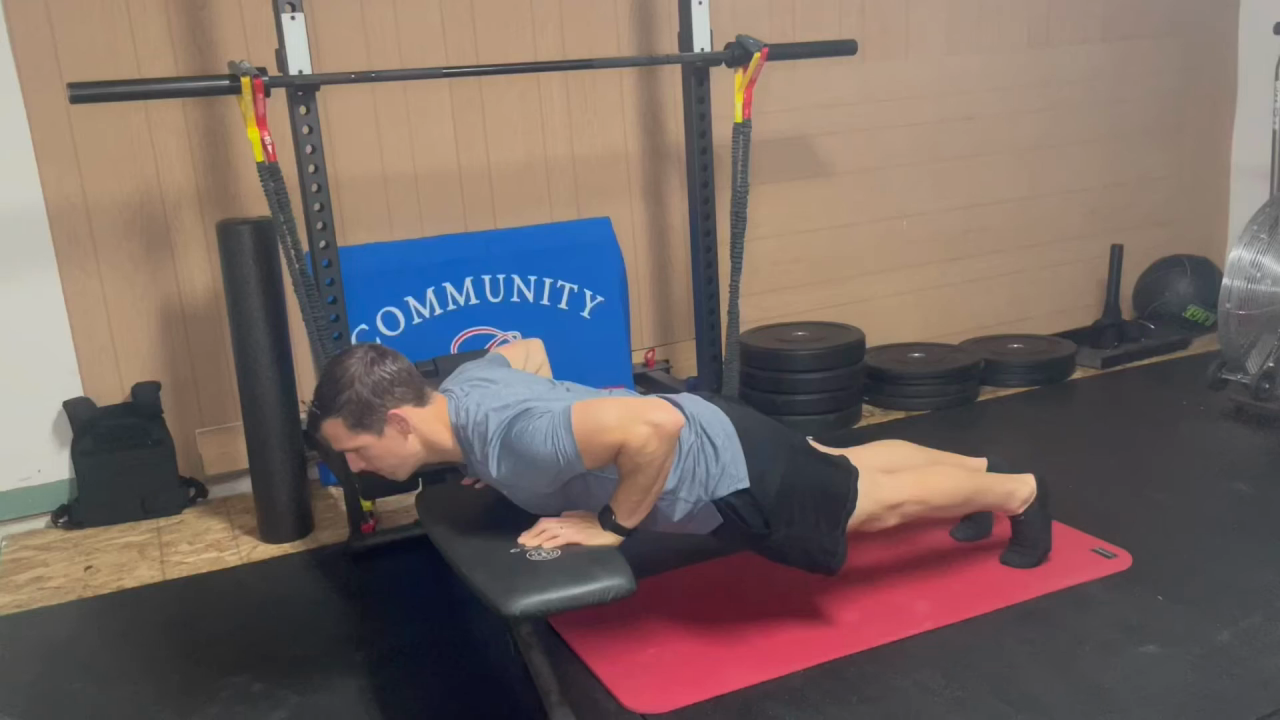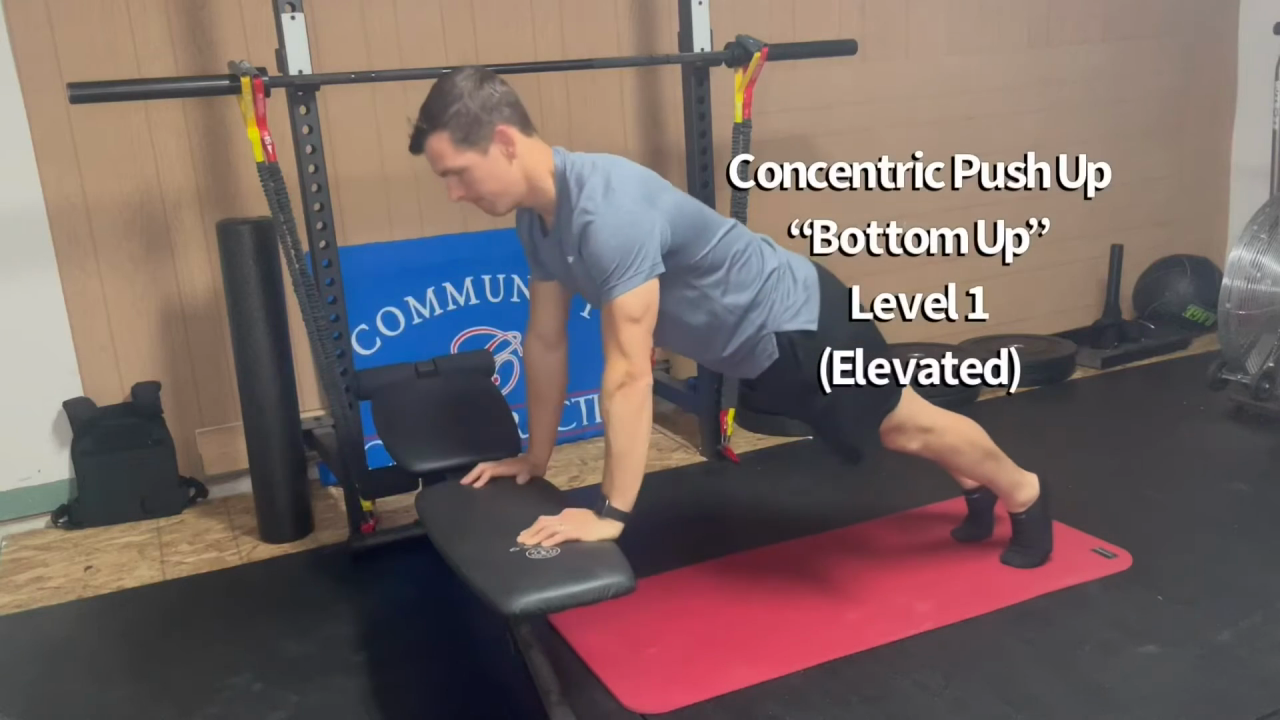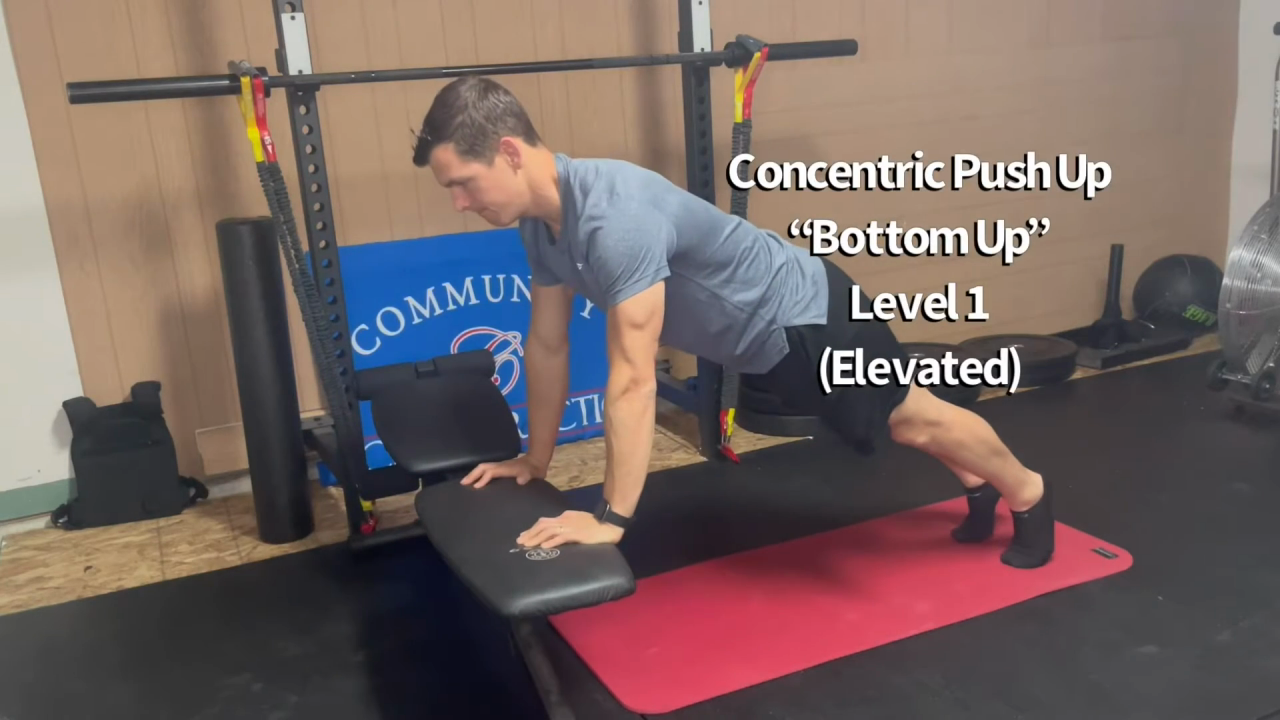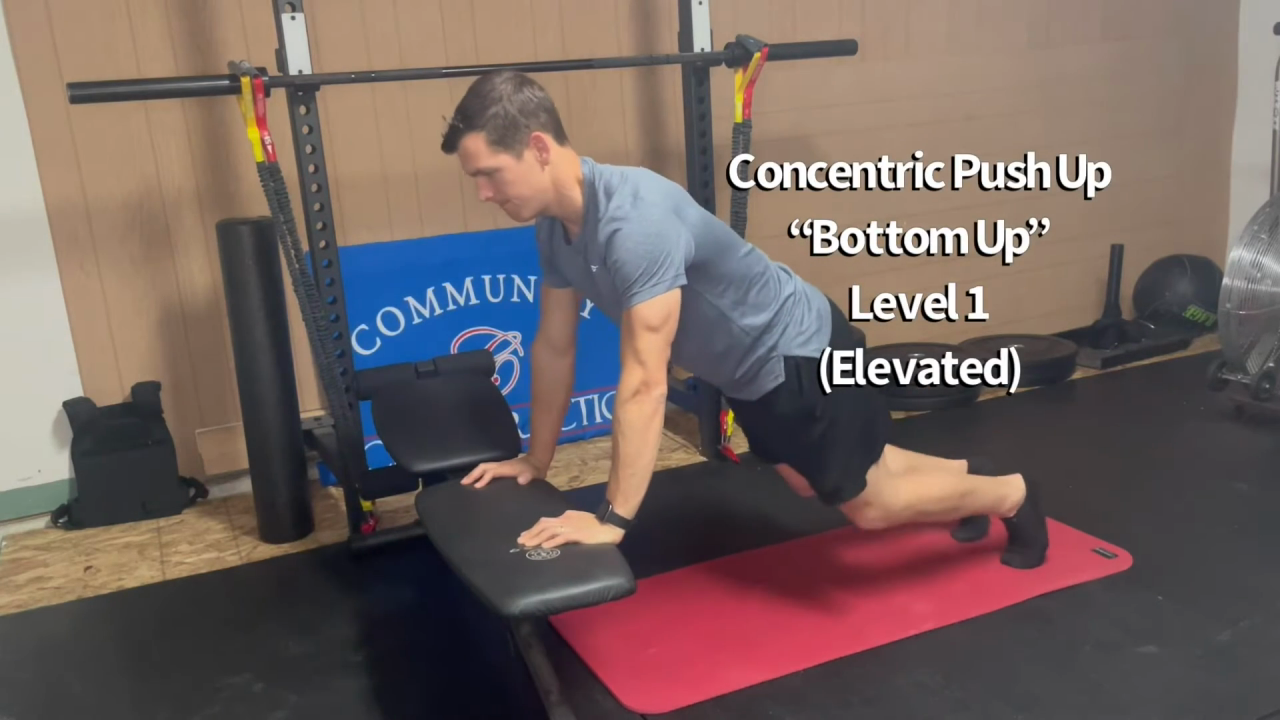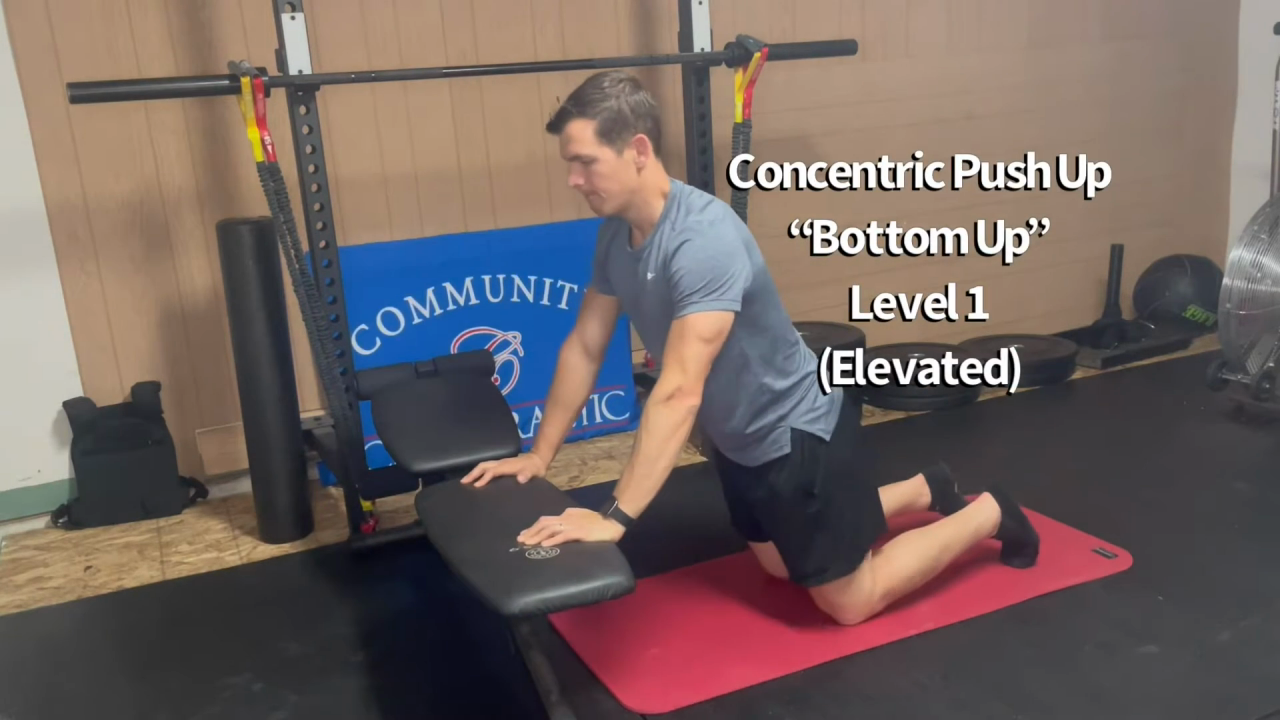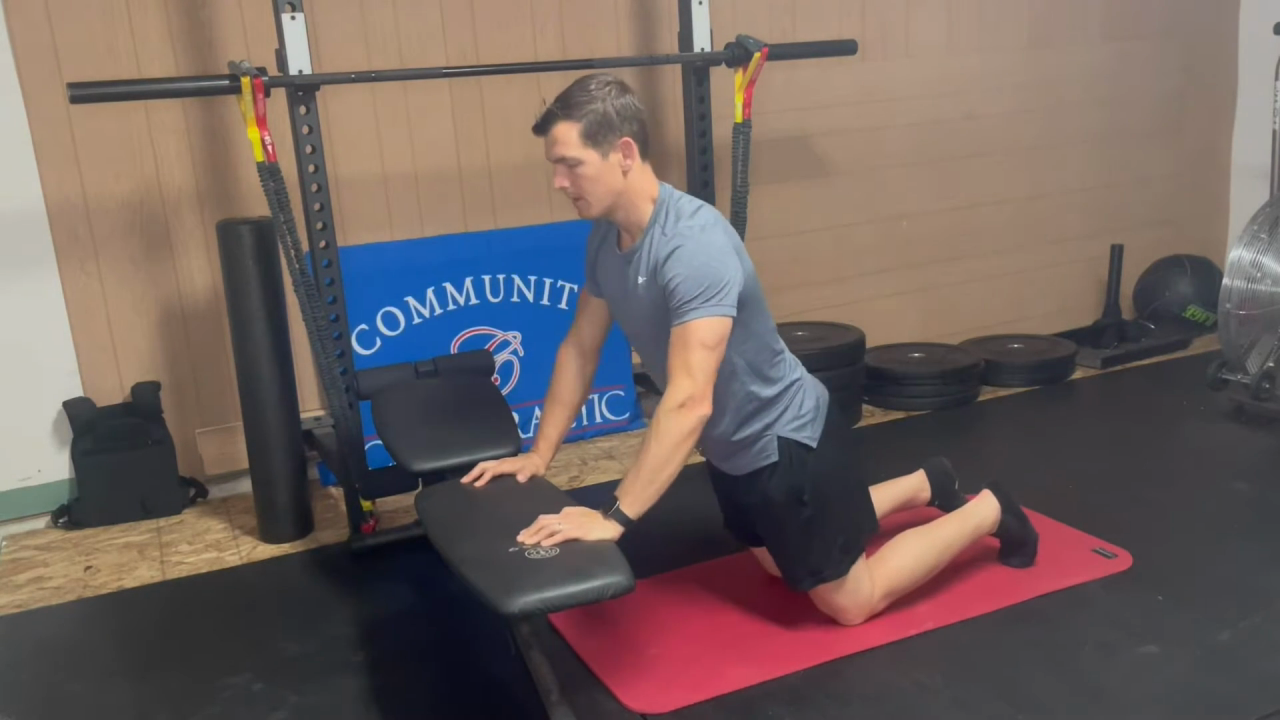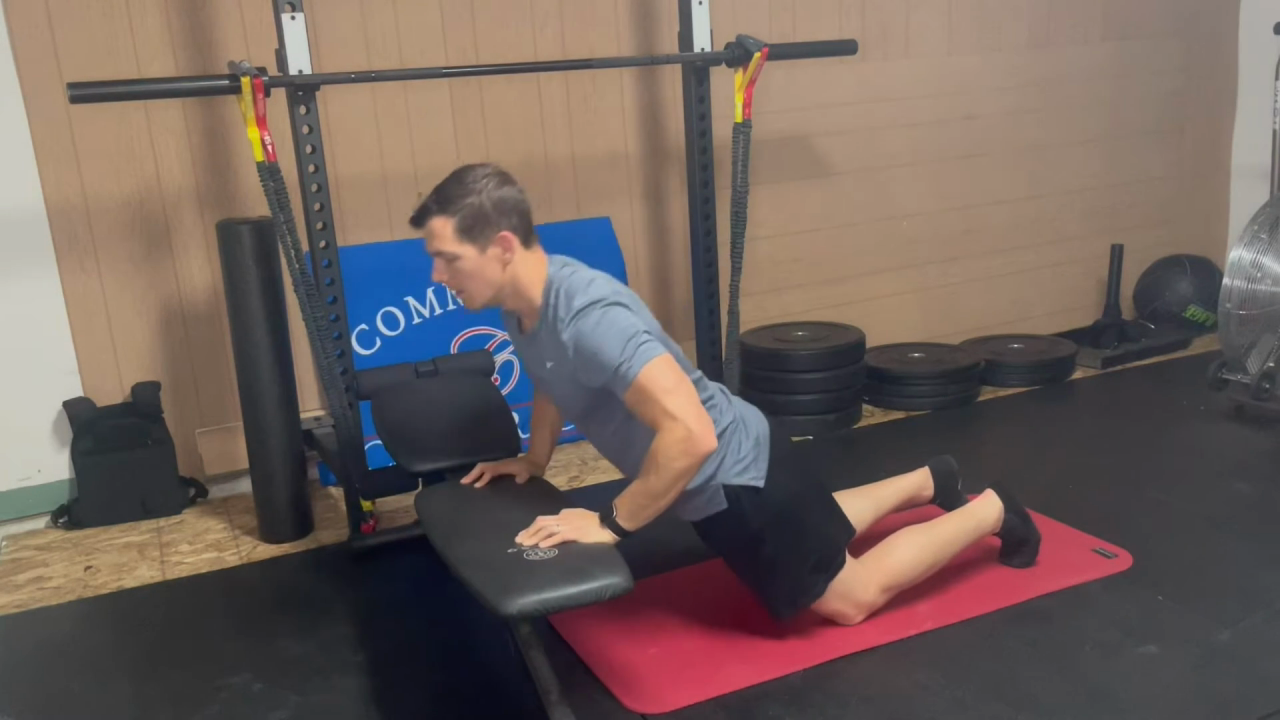
dt=0.7s
person 1, frame 1
left shoulder: (506, 437)
right shoulder: (463, 386)
left elbow: (654, 426)
right elbow: (529, 347)
left wrist: (608, 521)
left hip: (728, 475)
right hip: (707, 433)
left knee: (880, 504)
right knee: (852, 467)
left ankle: (1019, 492)
right ankle: (977, 467)
person 1, frame 2
left shoulder: (606, 213)
right shoulder: (541, 209)
left elbow: (629, 375)
right elbow: (546, 341)
left wrist: (611, 513)
right wrist: (534, 458)
left hip: (792, 318)
right hip: (758, 334)
left knee: (908, 426)
right knee: (894, 421)
left ankle: (1024, 495)
right ankle: (977, 492)
person 1, frame 3
left shoulder: (615, 218)
right shoulder: (541, 219)
left elbow: (633, 380)
right elbow: (546, 344)
left wrist: (610, 518)
right wrist: (535, 459)
left hip: (802, 313)
right hip: (763, 334)
left knee: (913, 418)
right knee: (893, 417)
left ankle: (1027, 493)
right ankle: (978, 486)
person 1, frame 4
left shoulder: (636, 222)
right shoulder: (556, 224)
left elbow: (644, 385)
right elbow: (554, 347)
left wrist: (613, 519)
right wrist: (535, 458)
left hip: (798, 351)
right hip: (754, 369)
left knee: (870, 506)
right knee: (815, 484)
left ankle: (1010, 495)
right ankle: (962, 479)
person 1, frame 5
left shoulder: (704, 238)
right shoulder: (617, 235)
left elbow: (679, 394)
right elbow: (583, 348)
left wrist: (615, 517)
right wrist: (539, 455)
left hip: (798, 431)
right hip: (741, 437)
left knee: (848, 602)
right knee: (781, 566)
left ankle: (988, 514)
right ankle: (925, 489)
person 1, frame 6
left shoulder: (694, 243)
right shoulder: (607, 237)
left elbow: (689, 402)
right elbow: (579, 349)
left wrist: (615, 518)
right wrist: (538, 455)
left hip: (786, 438)
right hip: (734, 446)
left knee: (849, 601)
right knee: (781, 566)
left ankle: (987, 511)
right ankle: (923, 486)
person 1, frame 7
left shoulder: (586, 317)
right shoulder: (526, 302)
left elbow: (691, 436)
left wrist: (610, 524)
right wrist: (532, 458)
left hip: (738, 474)
right hip: (723, 478)
left knee: (851, 597)
right knee: (817, 537)
left ankle: (990, 509)
right ankle: (927, 482)
